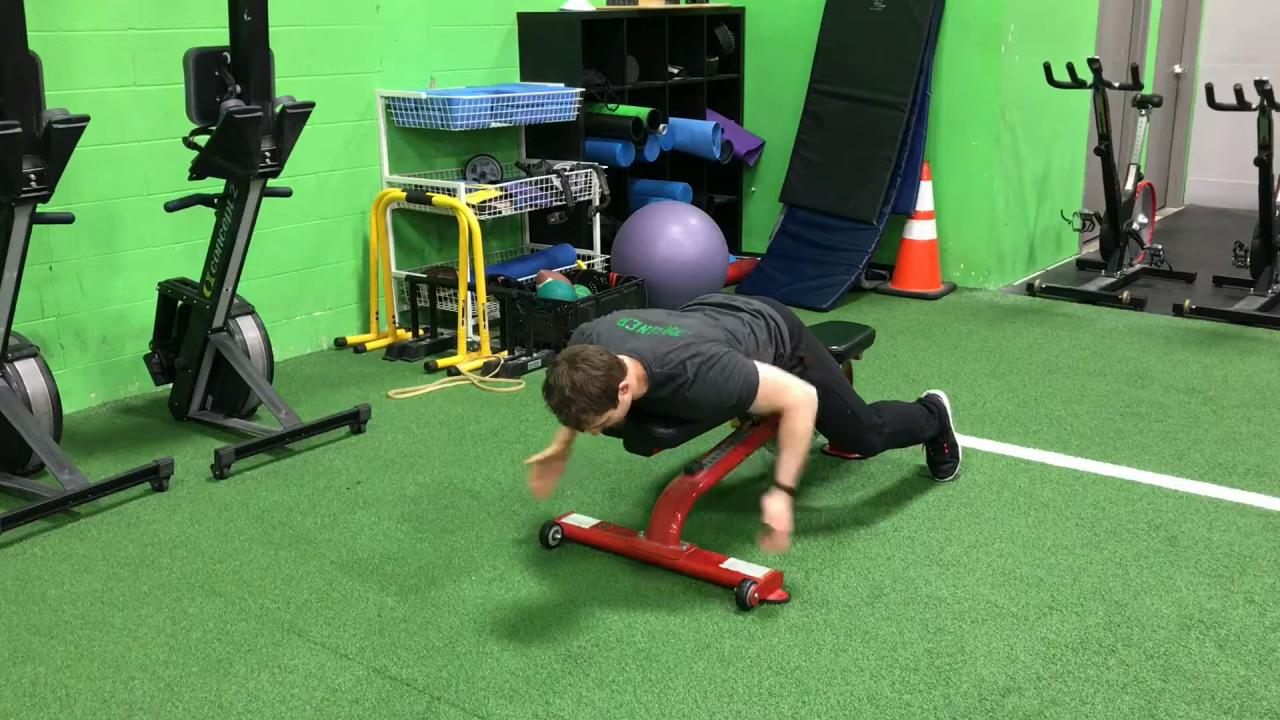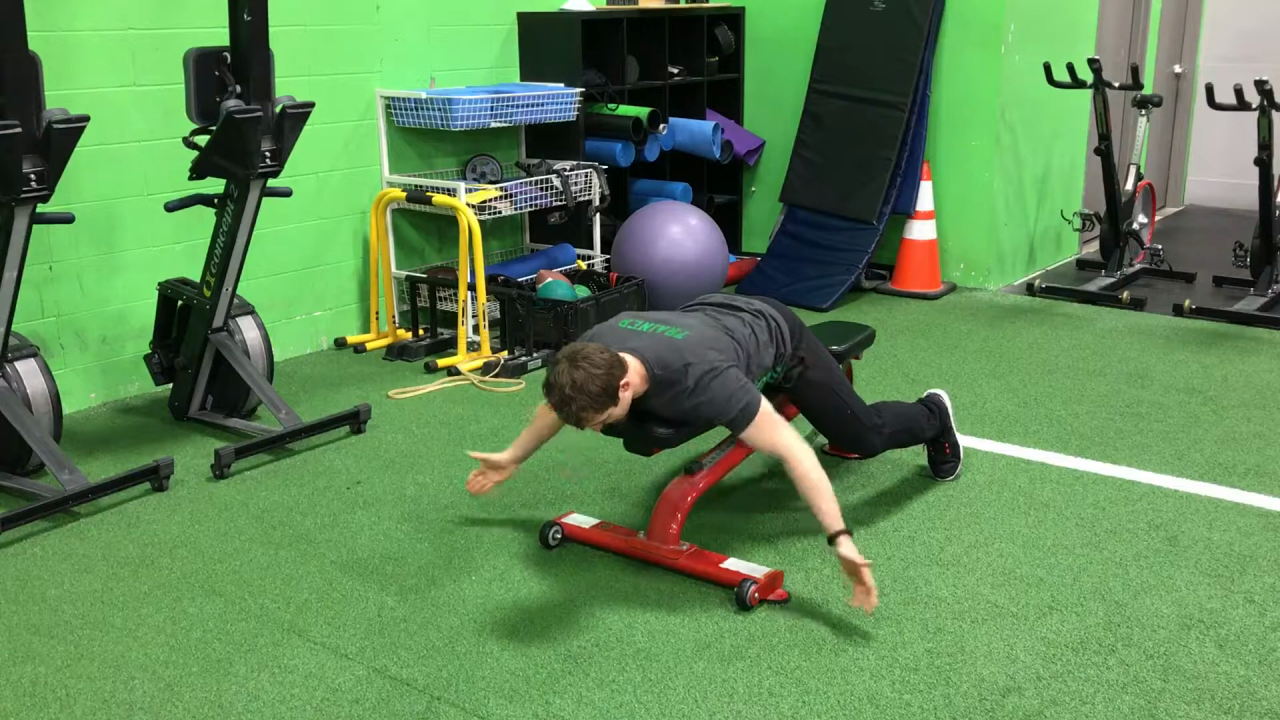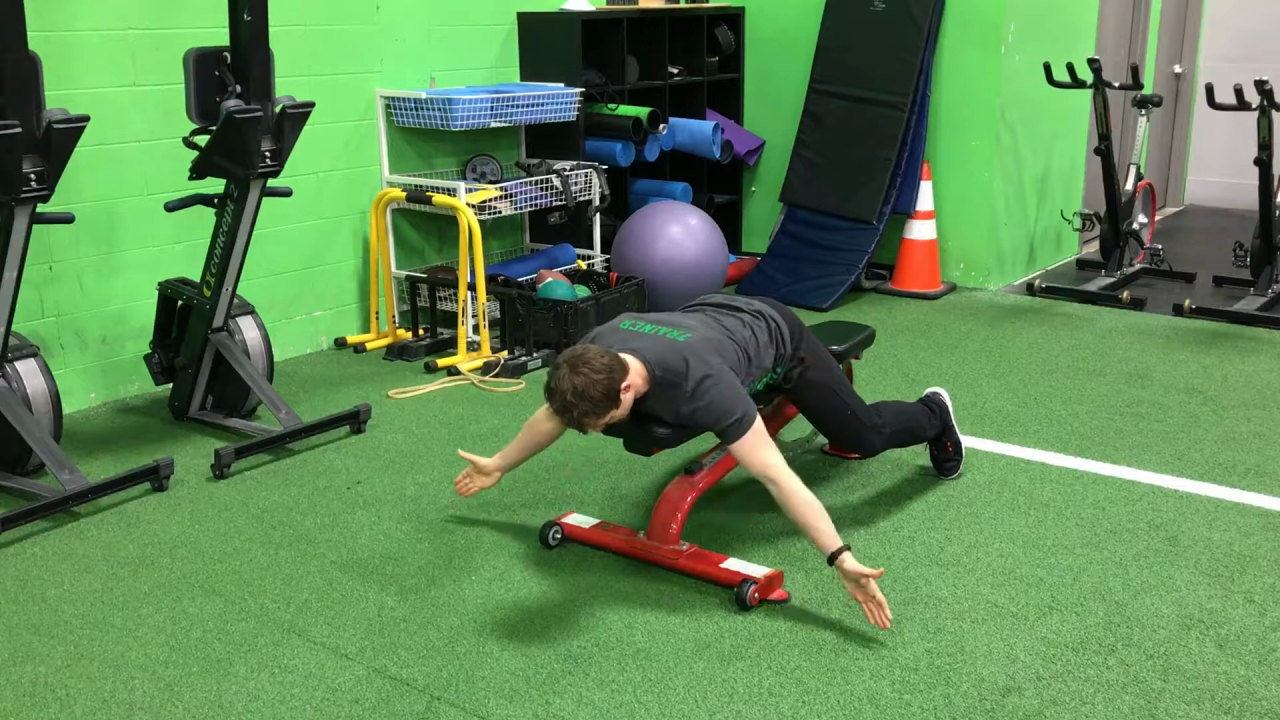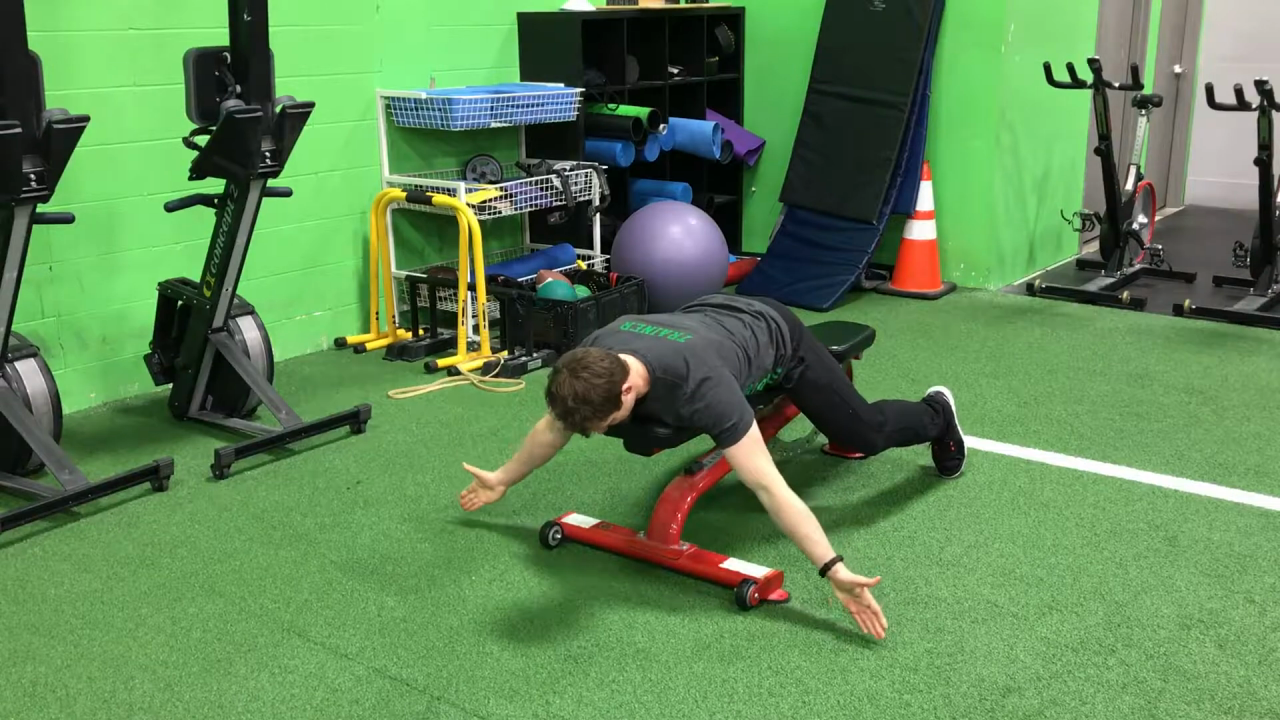
dt=0.2s
person 1, frame 1
left shoulder: (695, 374)
right shoulder: (586, 343)
left elbow: (801, 398)
left wrist: (781, 492)
right wrist: (559, 447)
left hip: (775, 334)
right hip: (715, 313)
left knee: (864, 434)
left ankle: (931, 417)
person 1, frame 2
left shoulder: (697, 381)
right shoulder: (589, 354)
left elbow: (792, 448)
right elbow: (558, 404)
left wrist: (839, 540)
right wrist: (511, 456)
left hip: (775, 336)
right hip: (717, 314)
left knee: (861, 434)
left ankle: (932, 417)
person 1, frame 3
left shoulder: (698, 385)
right shoulder: (590, 358)
left elbow: (776, 476)
right elbow: (552, 414)
left wrist: (841, 559)
right wrist: (498, 465)
left hip: (775, 336)
right hip: (716, 315)
left knee: (863, 433)
left ankle: (933, 415)
person 1, frame 4
left shoulder: (698, 387)
right shoulder: (591, 362)
left elbow: (767, 486)
right elbow: (554, 426)
left wrist: (834, 570)
right wrist: (502, 480)
left hip: (776, 337)
right hip: (718, 316)
left knee: (865, 431)
left ankle: (936, 415)
